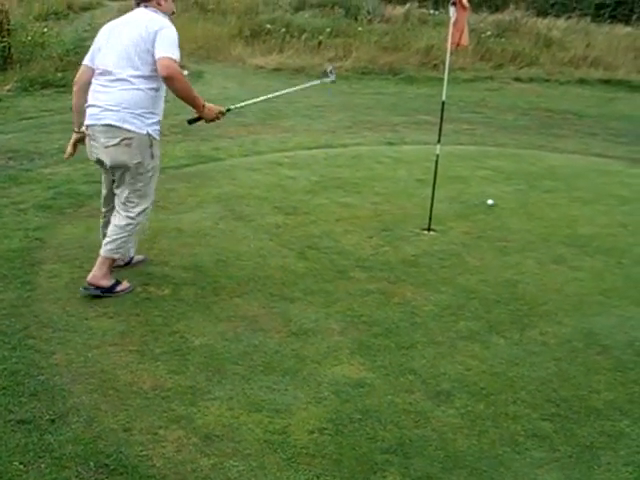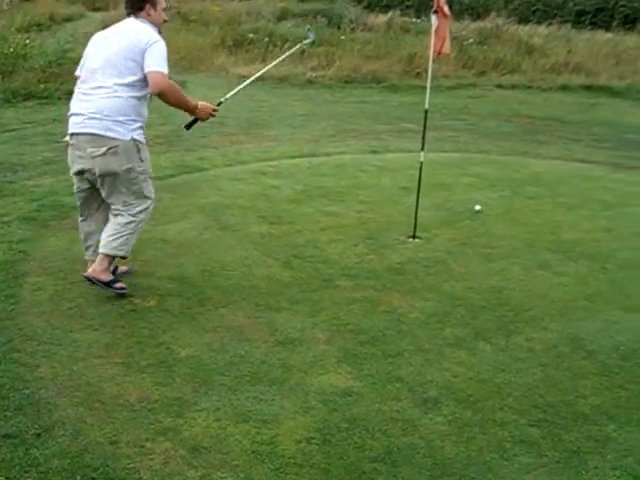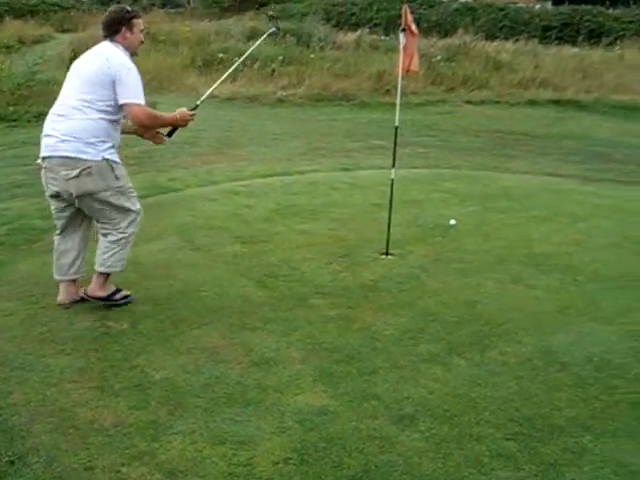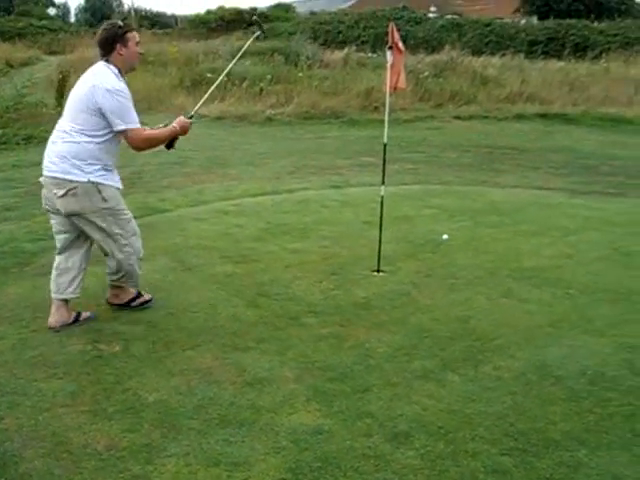
dt=0.1s
person 1, frame 1
left shoulder: (110, 28)
right shoulder: (161, 25)
left elbow: (81, 80)
right elbow: (168, 71)
left wrist: (79, 128)
right wrist: (201, 107)
left hip: (99, 124)
right hip: (132, 129)
left knee: (114, 195)
right knee: (132, 203)
left ankle: (115, 252)
right ankle: (101, 275)
person 1, frame 2
left shoulder: (100, 37)
right shoulder: (148, 39)
left elbow: (82, 83)
right elbow: (159, 85)
right wrist: (195, 108)
left hip: (80, 133)
right hip: (115, 138)
left knee: (93, 205)
right knee: (133, 204)
left ankle: (99, 263)
right ankle: (101, 268)
person 1, frame 3
left shoulder: (88, 59)
right shoulder: (121, 64)
right elbow: (137, 115)
left wrist: (141, 131)
right wrist: (174, 119)
left hip: (53, 154)
right hip: (89, 159)
left knee: (70, 225)
right knee: (124, 215)
left ankle: (68, 288)
right ankle: (100, 285)
person 1, frame 4
left shoulder: (99, 75)
right shoulder: (111, 87)
left elbow: (125, 130)
right elbow: (138, 141)
left wrist: (165, 132)
right wrist: (174, 130)
left hip: (58, 177)
right hip: (85, 180)
left knee: (71, 245)
right knee: (124, 236)
left ankle: (61, 309)
right ankle: (120, 291)
